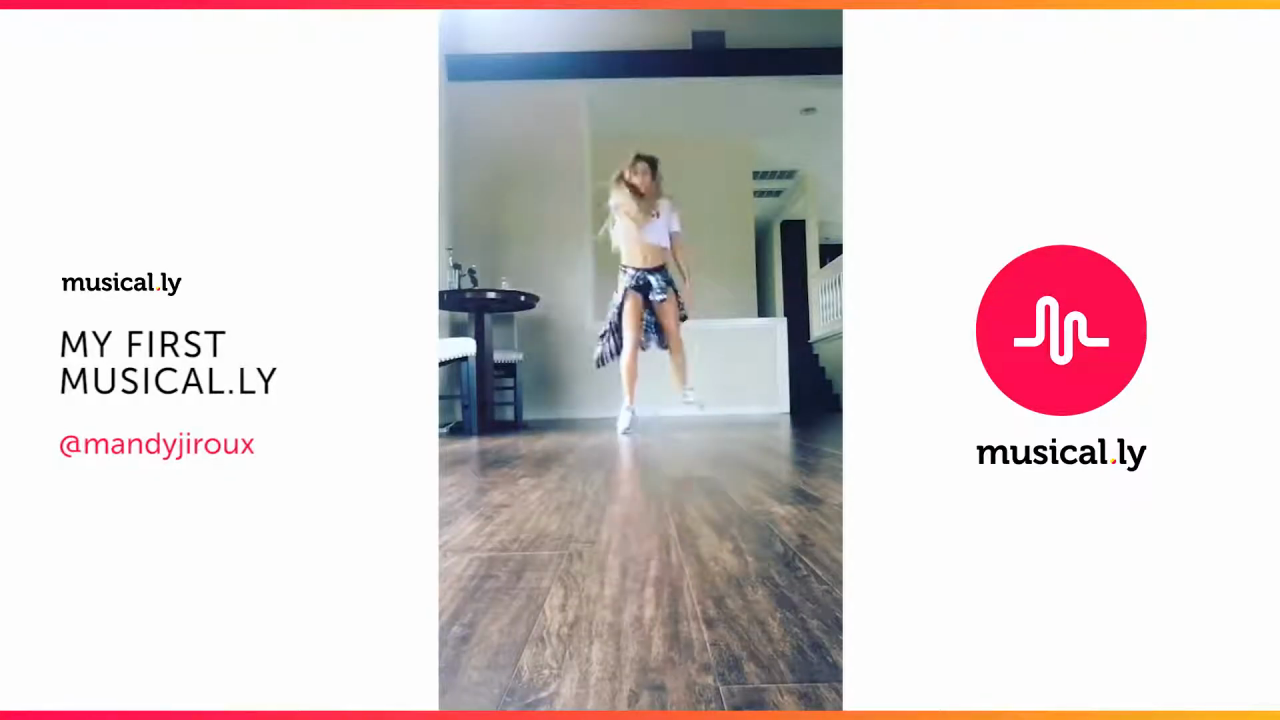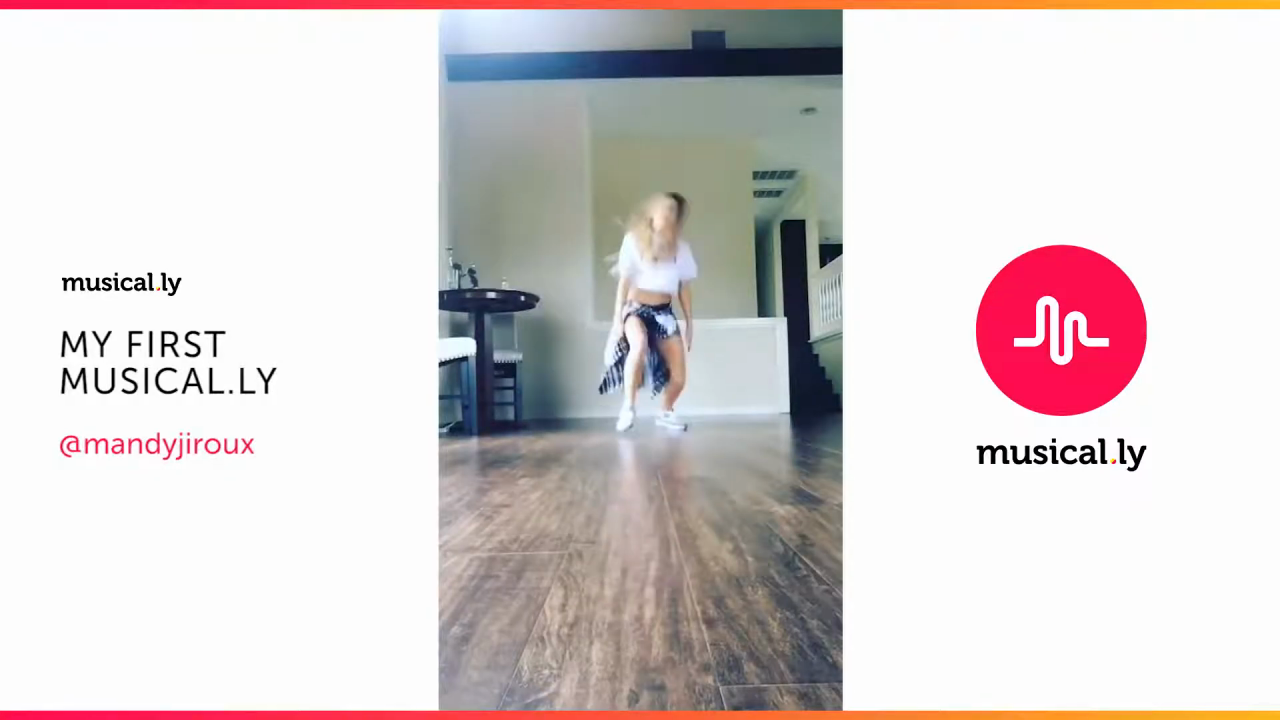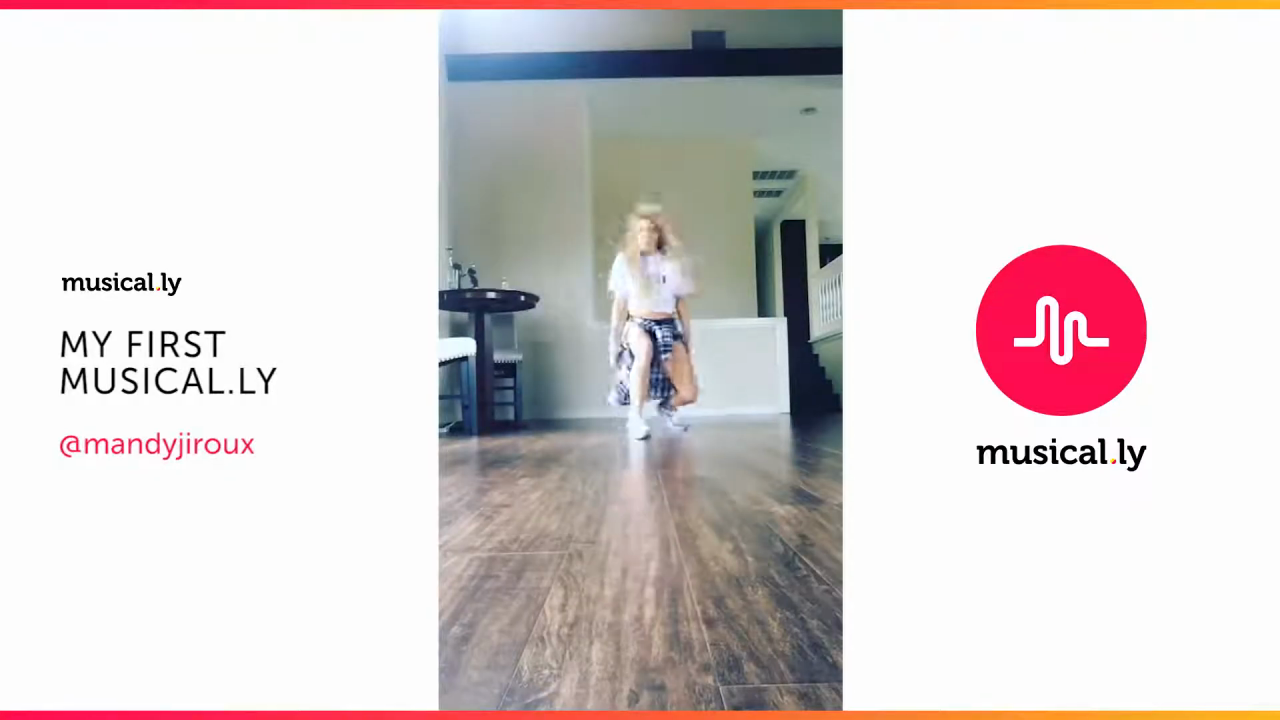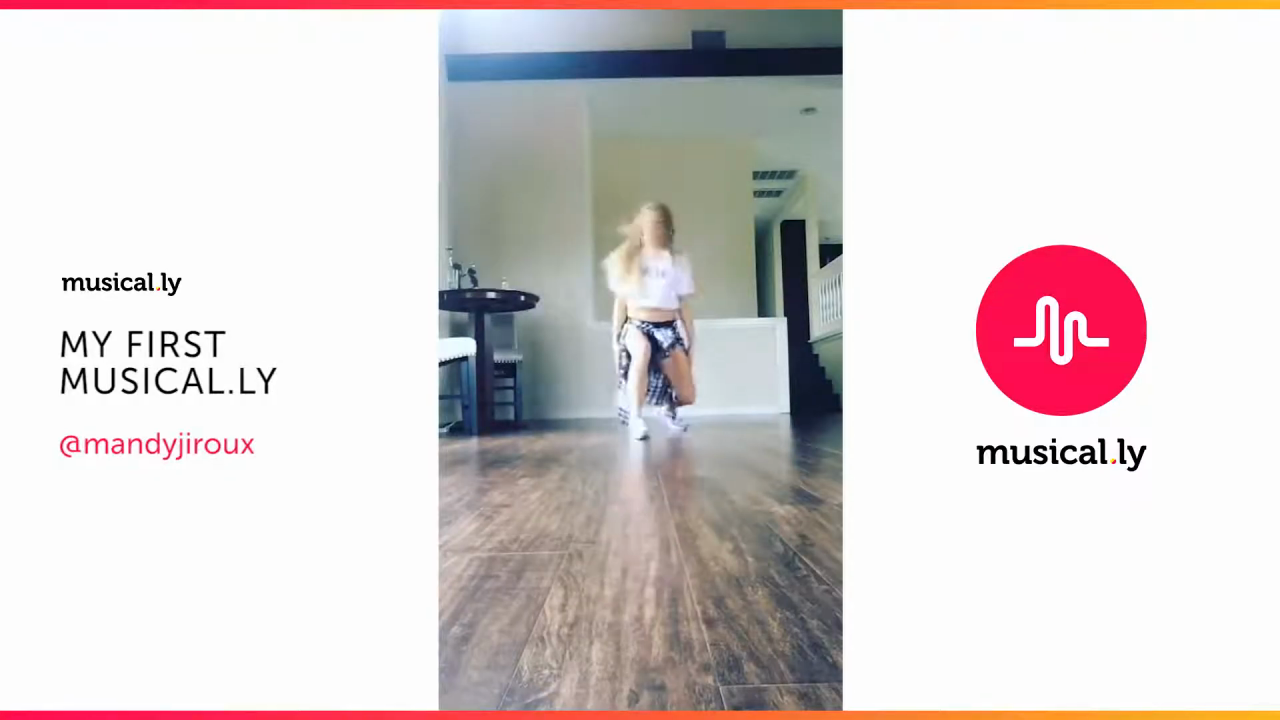
dt=0.2s
person 1, frame 1
left shoulder: (665, 206)
right shoulder: (621, 202)
left elbow: (675, 243)
right elbow: (623, 227)
left wrist: (686, 276)
left hip: (660, 275)
right hip: (631, 276)
left knee: (674, 337)
right knee: (630, 341)
left ankle: (684, 389)
right ankle: (627, 408)
person 1, frame 2
left shoulder: (680, 248)
right shoulder: (634, 239)
left elbow: (684, 288)
right elbow: (624, 281)
left wrist: (688, 325)
right wrist: (618, 318)
left hip: (664, 313)
right hip: (636, 310)
left knee: (679, 376)
right knee: (638, 346)
left ankle: (666, 412)
right ankle: (628, 408)
person 1, frame 3
left shoulder: (674, 263)
right shoulder: (625, 260)
left elbow: (681, 304)
right elbow: (619, 302)
left wrist: (688, 342)
right wrist: (614, 338)
left hip: (668, 328)
right hip: (638, 324)
left knee: (688, 393)
right knee: (644, 352)
left ankle: (667, 407)
right ankle: (636, 417)
person 1, frame 4
left shoulder: (676, 260)
right shoulder: (623, 259)
left elbow: (684, 305)
right elbow: (620, 301)
left wrist: (690, 343)
right wrist: (615, 337)
left hip: (668, 330)
right hip: (637, 326)
left knee: (687, 396)
right knee: (642, 352)
left ankle: (669, 408)
right ankle: (635, 418)
